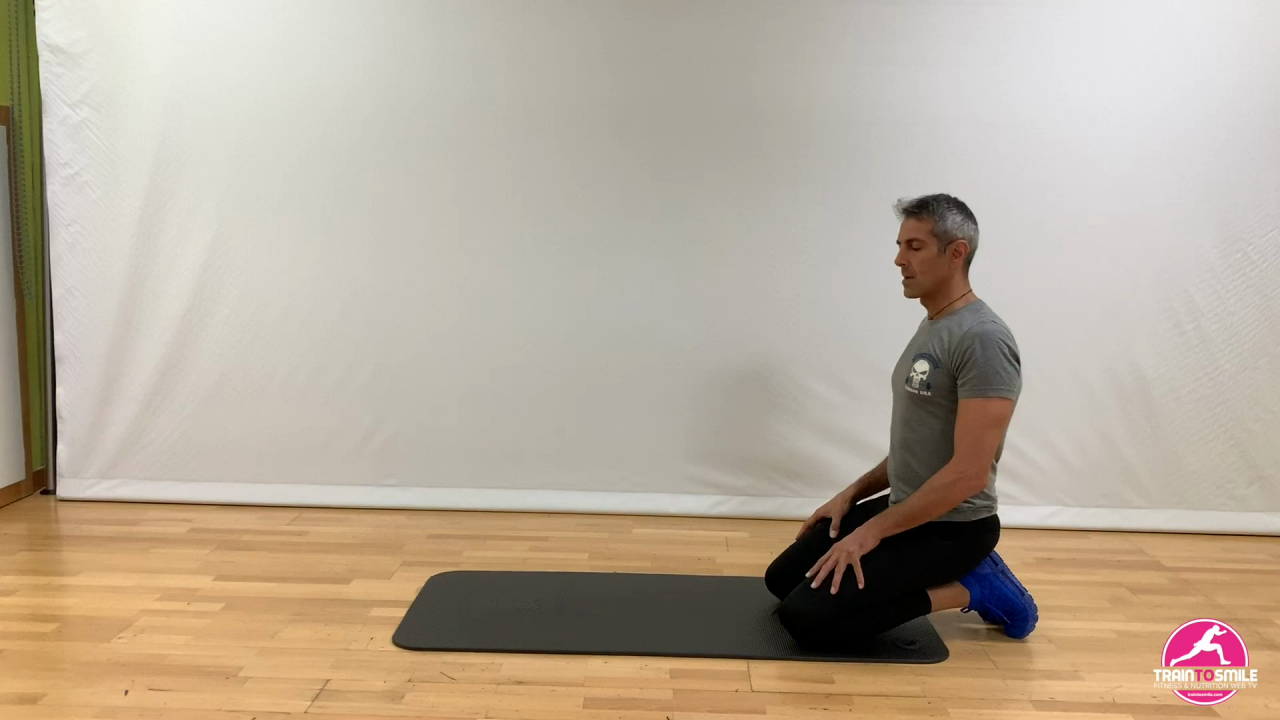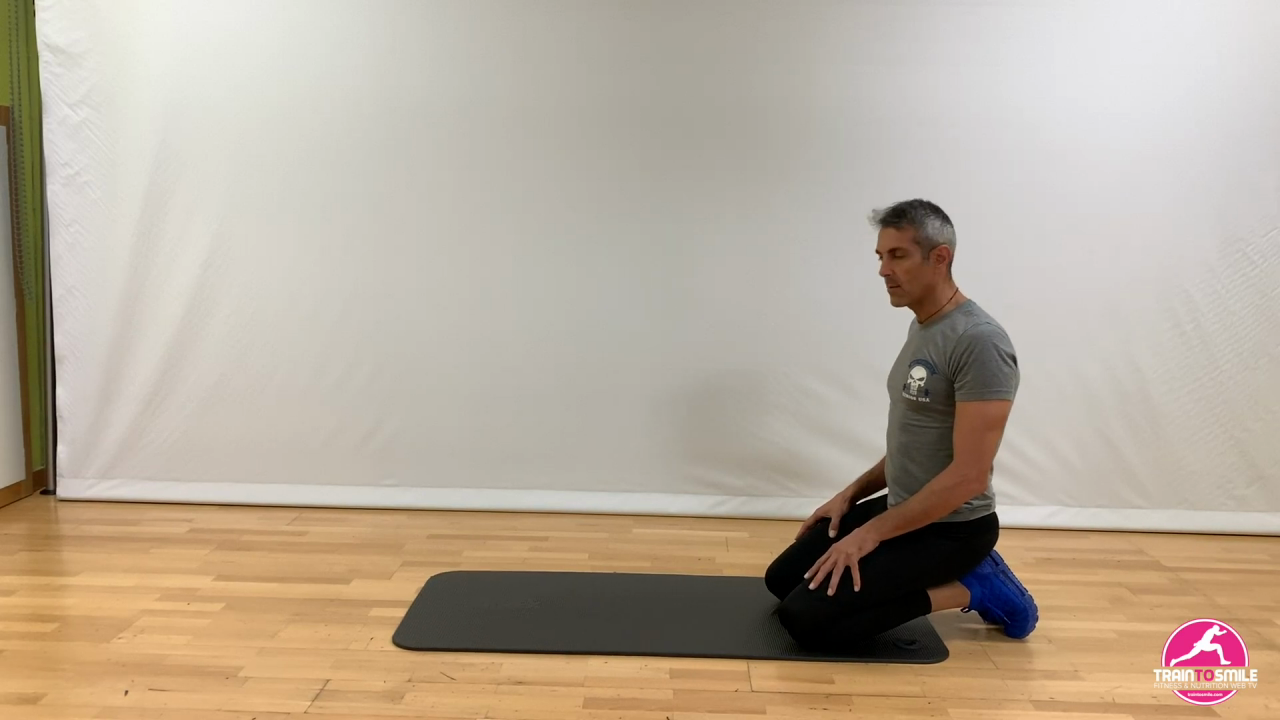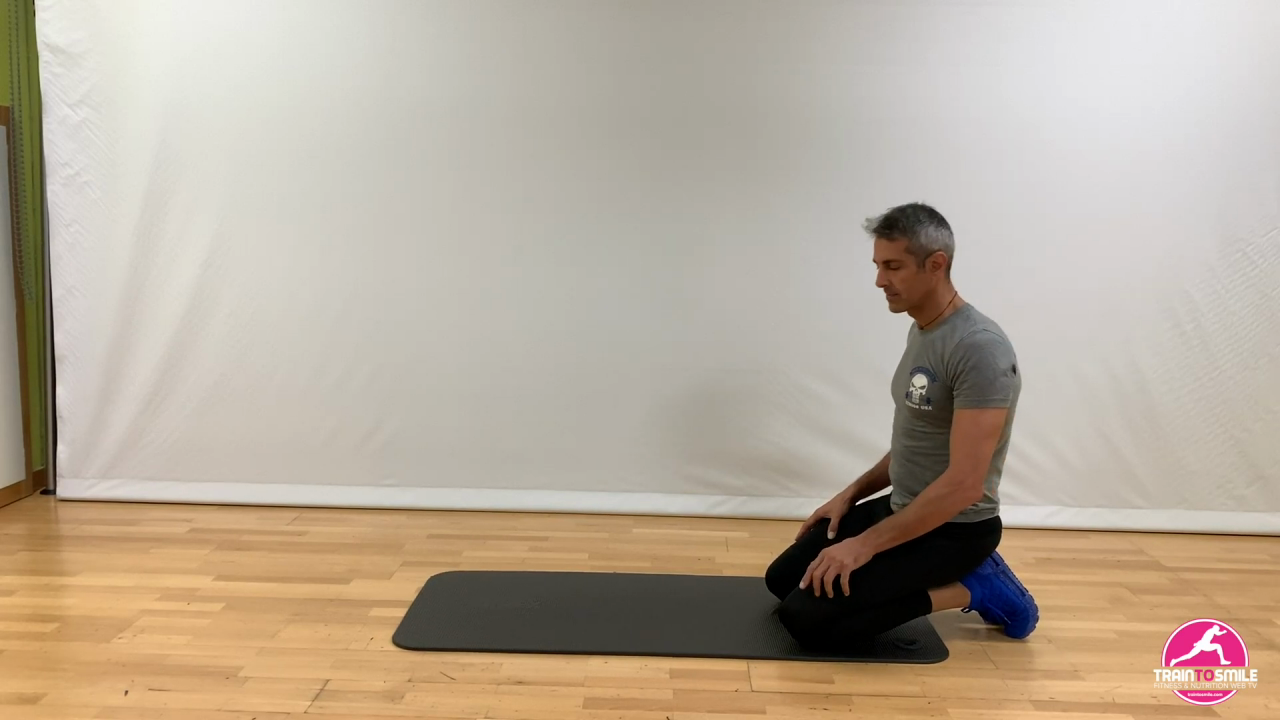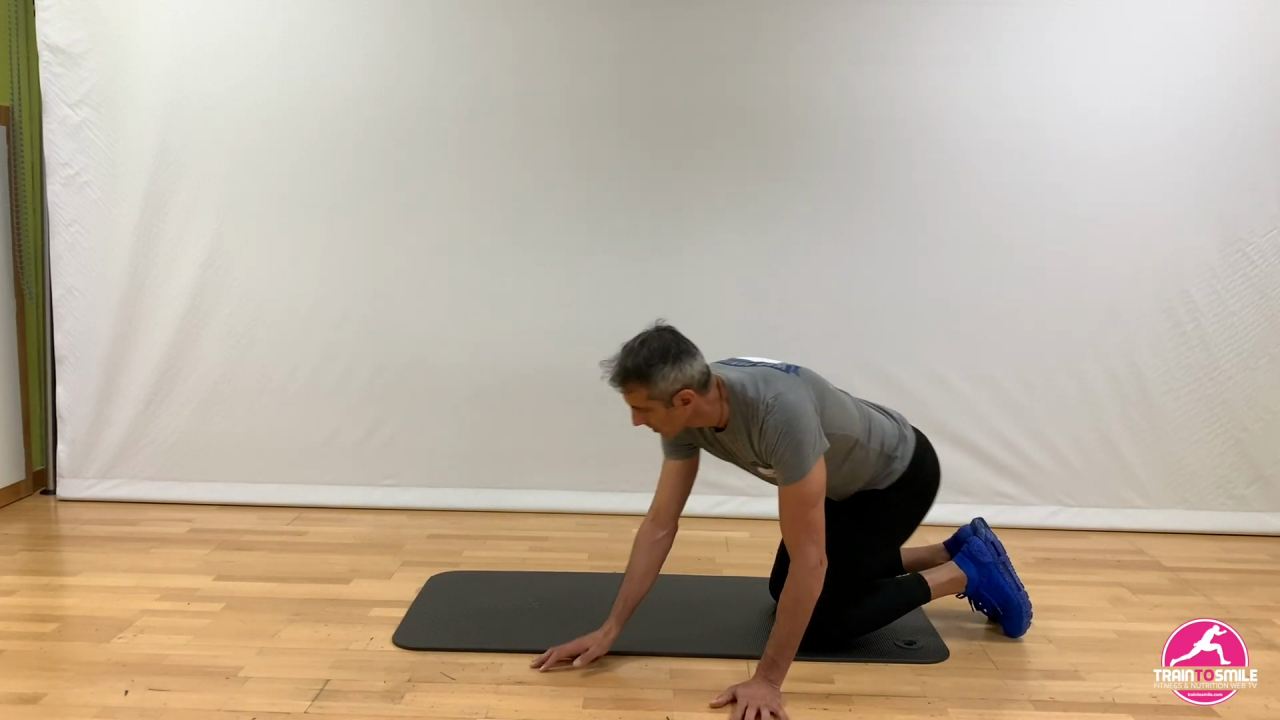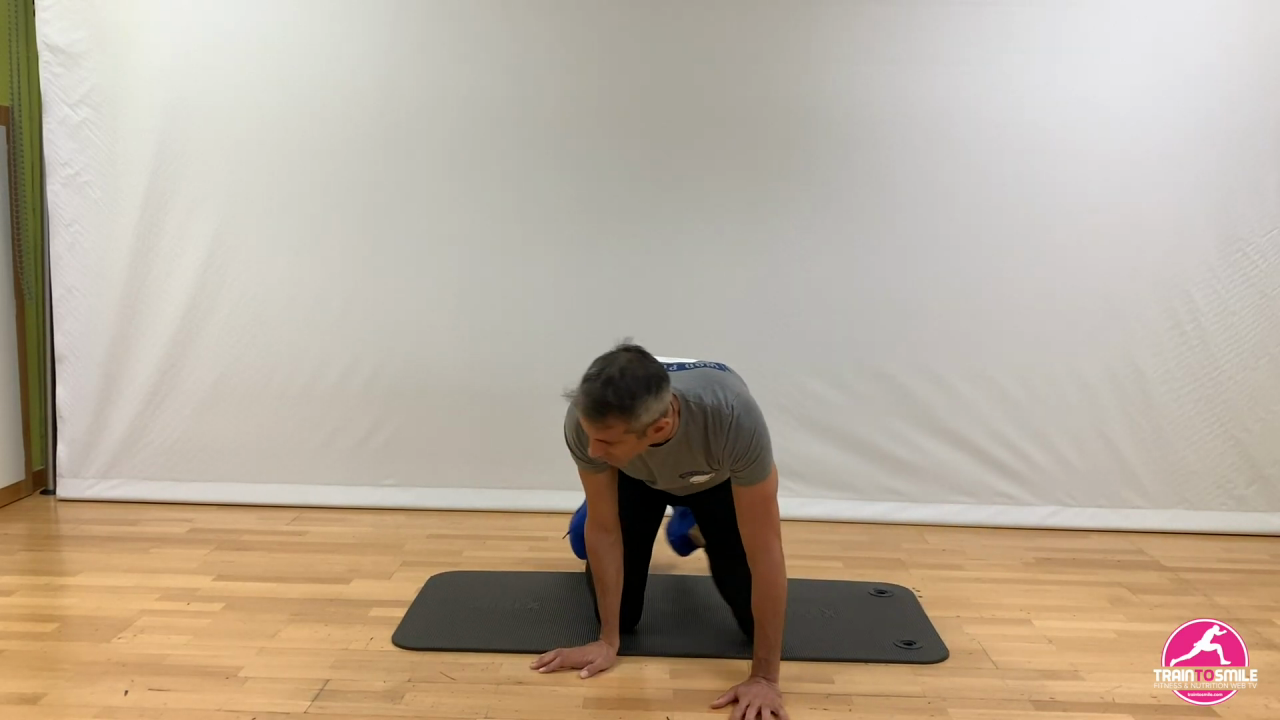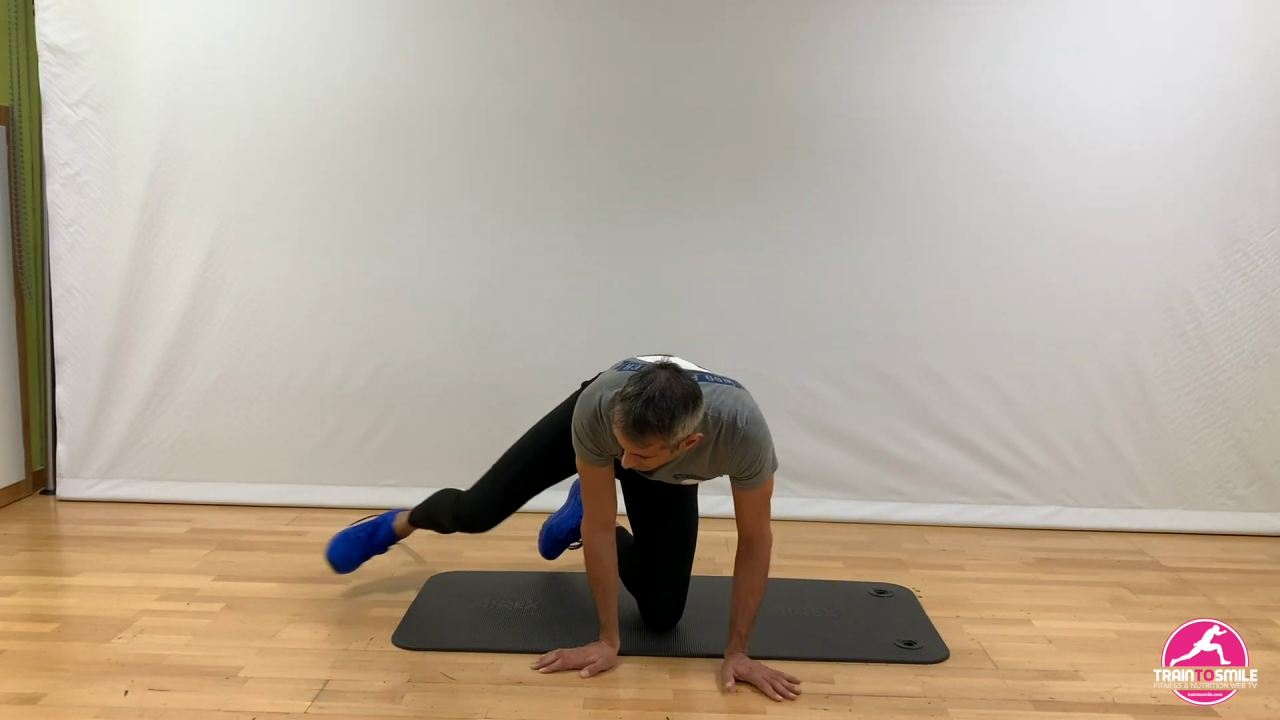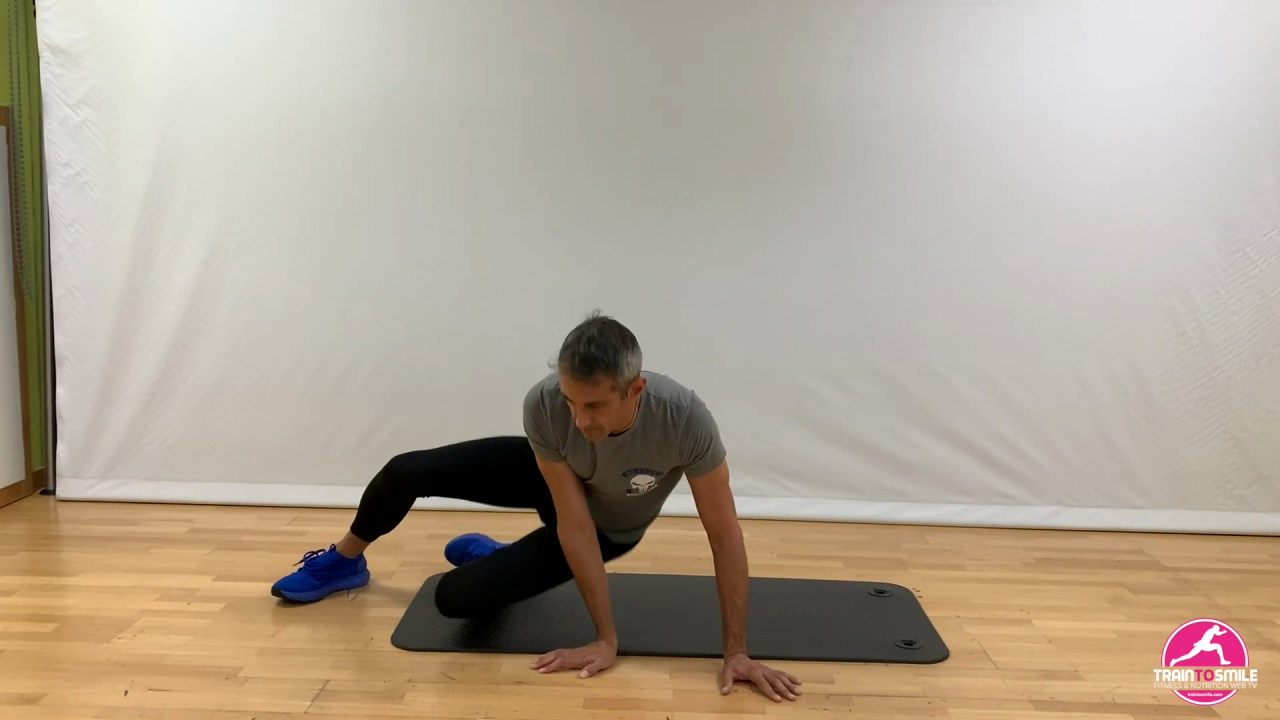
dt=0.7s
person 1, frame 1
left shoulder: (982, 340)
right shoulder: (932, 327)
left elbow: (970, 472)
left wrist: (872, 532)
right wrist: (852, 494)
left hip: (950, 528)
right hip: (907, 508)
left knee: (806, 618)
right knee: (782, 579)
left ankle: (969, 589)
right ankle: (961, 577)
person 1, frame 2
left shoulder: (978, 343)
right shoulder: (922, 328)
left elbow: (969, 475)
left wrist: (871, 534)
right wrist: (850, 494)
left hip: (948, 528)
right hip: (902, 506)
left knee: (804, 616)
right knee: (783, 579)
left ankle: (970, 588)
right ankle: (957, 576)
person 1, frame 3
left shoulder: (978, 349)
right shoulder: (921, 332)
left elbow: (963, 484)
left wrist: (866, 545)
right wrist: (850, 494)
left hip: (952, 529)
right hip: (903, 508)
left knee: (805, 616)
right knee: (783, 579)
left ankle: (969, 589)
right ankle: (954, 579)
person 1, frame 4
left shoulder: (779, 412)
right shoulder: (678, 408)
left elbow: (809, 558)
right elbow: (659, 524)
left wrist: (767, 680)
right wrist: (611, 629)
left hip: (898, 476)
right hip: (841, 475)
left knee: (819, 622)
right knee: (785, 591)
left ankle: (963, 573)
right ankle: (951, 550)
person 1, frame 5
left shoulder: (733, 416)
right shoulder: (588, 417)
left elbow: (766, 551)
right elbow: (602, 527)
left wrist: (765, 678)
right wrist: (607, 641)
left hip: (717, 477)
right hip: (639, 477)
left knee: (758, 621)
right knee: (618, 615)
left ankle: (699, 527)
person 1, frame 6
left shoulder: (743, 432)
right shoulder: (598, 410)
left elbow: (755, 542)
right elbow: (598, 527)
left wrist: (737, 652)
right wrist: (608, 641)
left hip: (673, 476)
right hip: (604, 409)
left knee: (664, 612)
right knee: (479, 510)
left ankle: (583, 515)
right ankle: (394, 526)
person 1, frame 7
left shoulder: (685, 418)
right shoulder: (543, 405)
left elbow: (724, 536)
right elbow: (575, 526)
left wrist: (736, 652)
right wrist: (605, 640)
left hip: (612, 524)
right hip: (554, 482)
left knee: (458, 595)
right knee: (403, 473)
left ankle: (485, 555)
right ankle: (344, 561)
